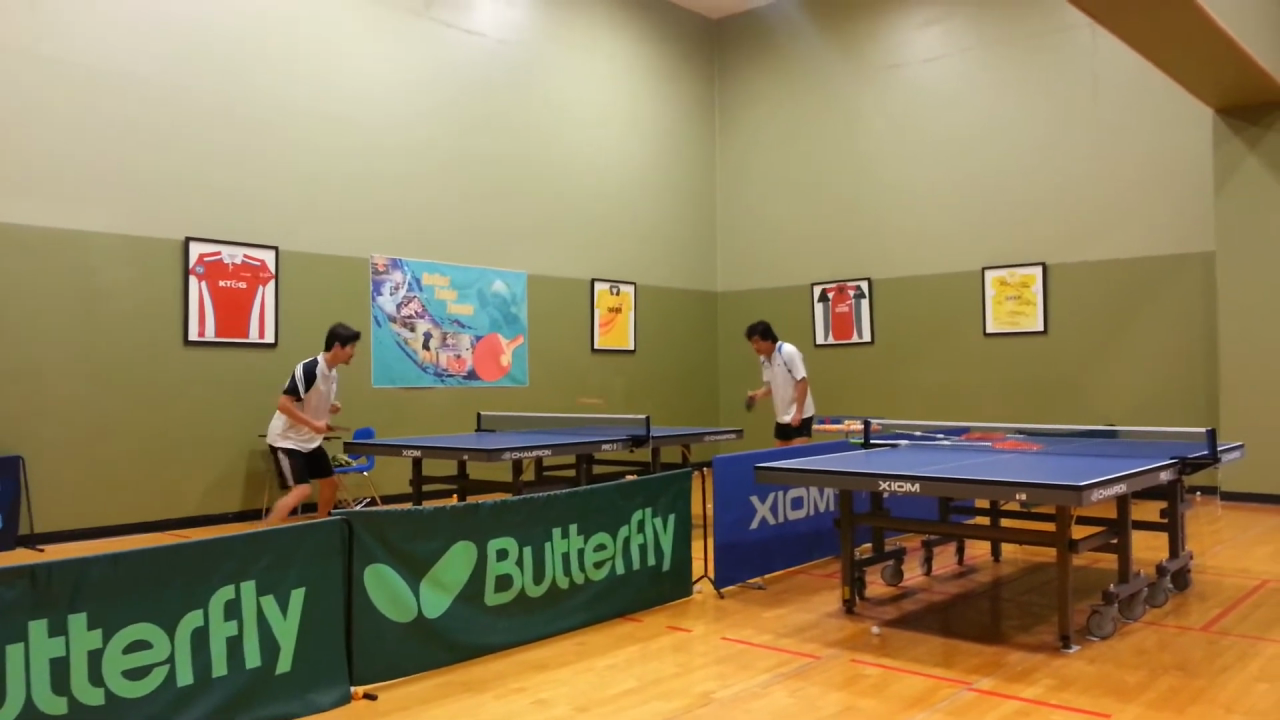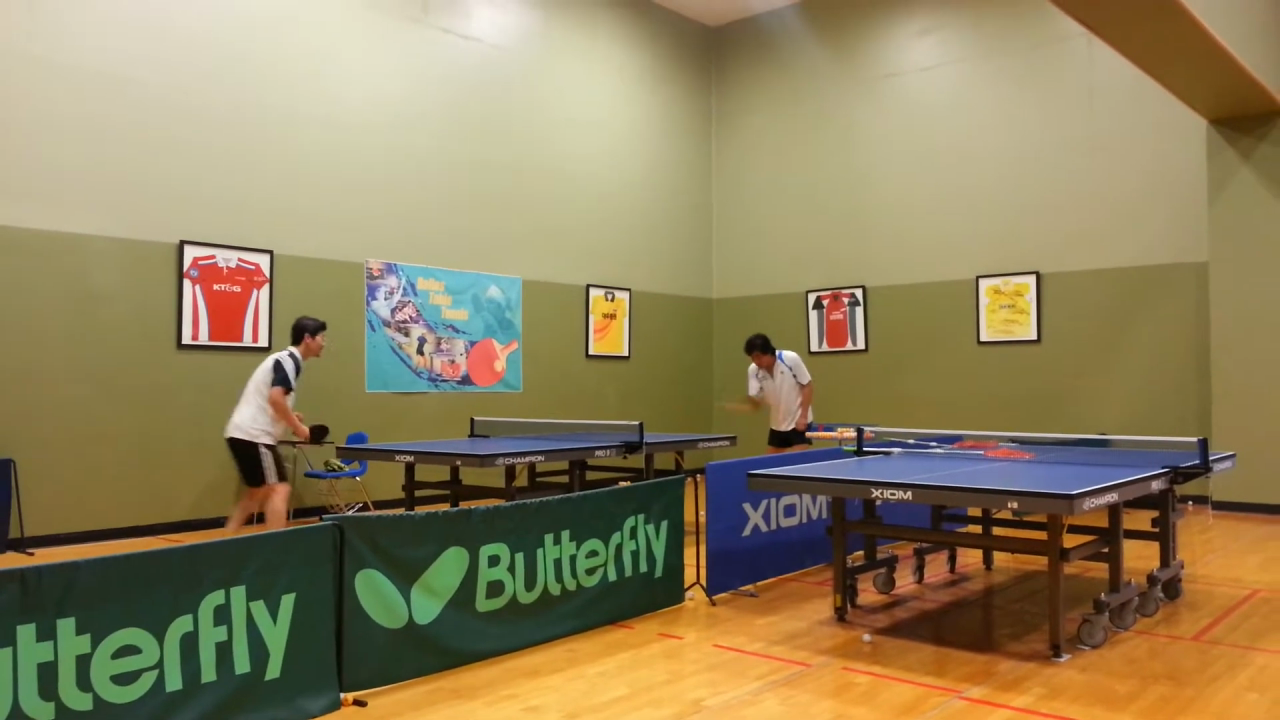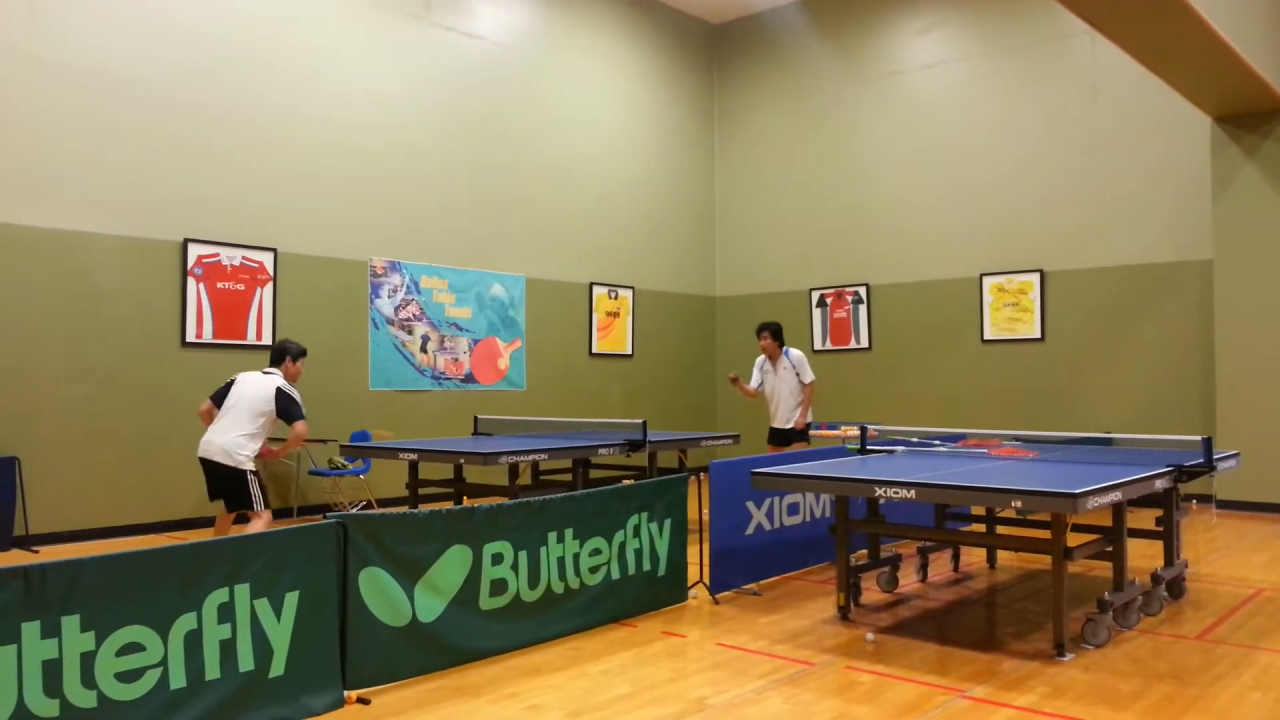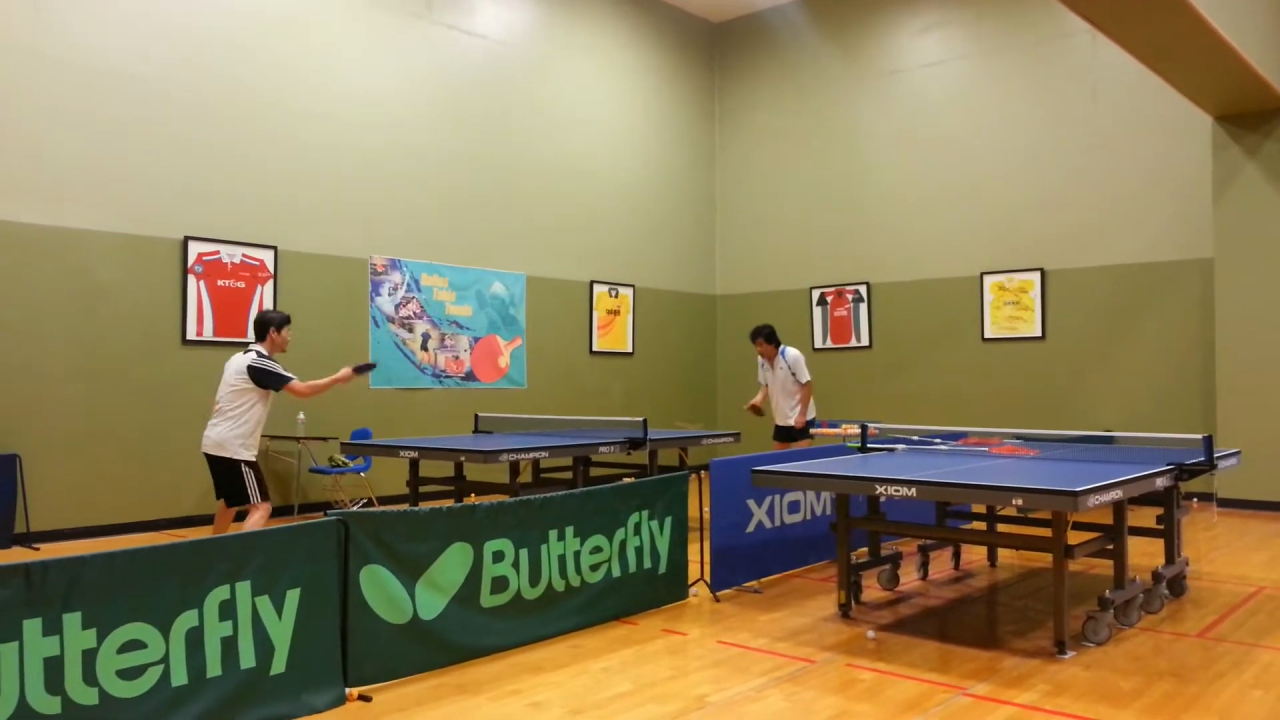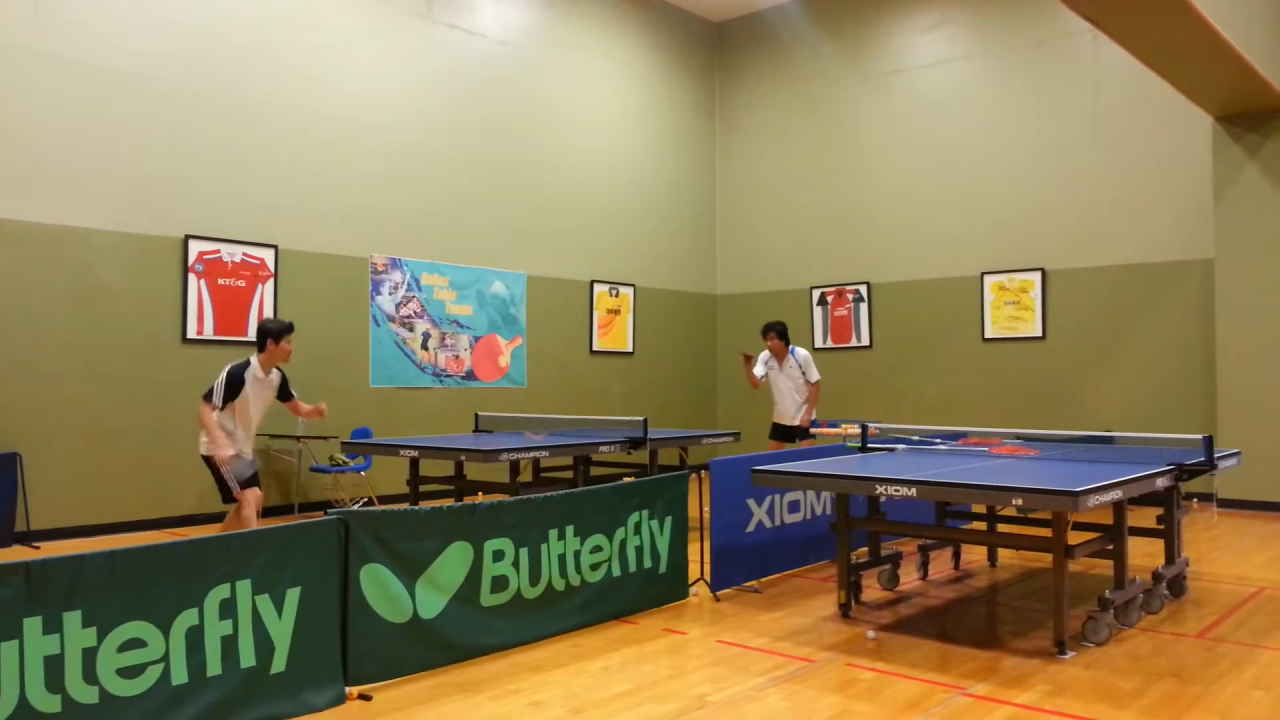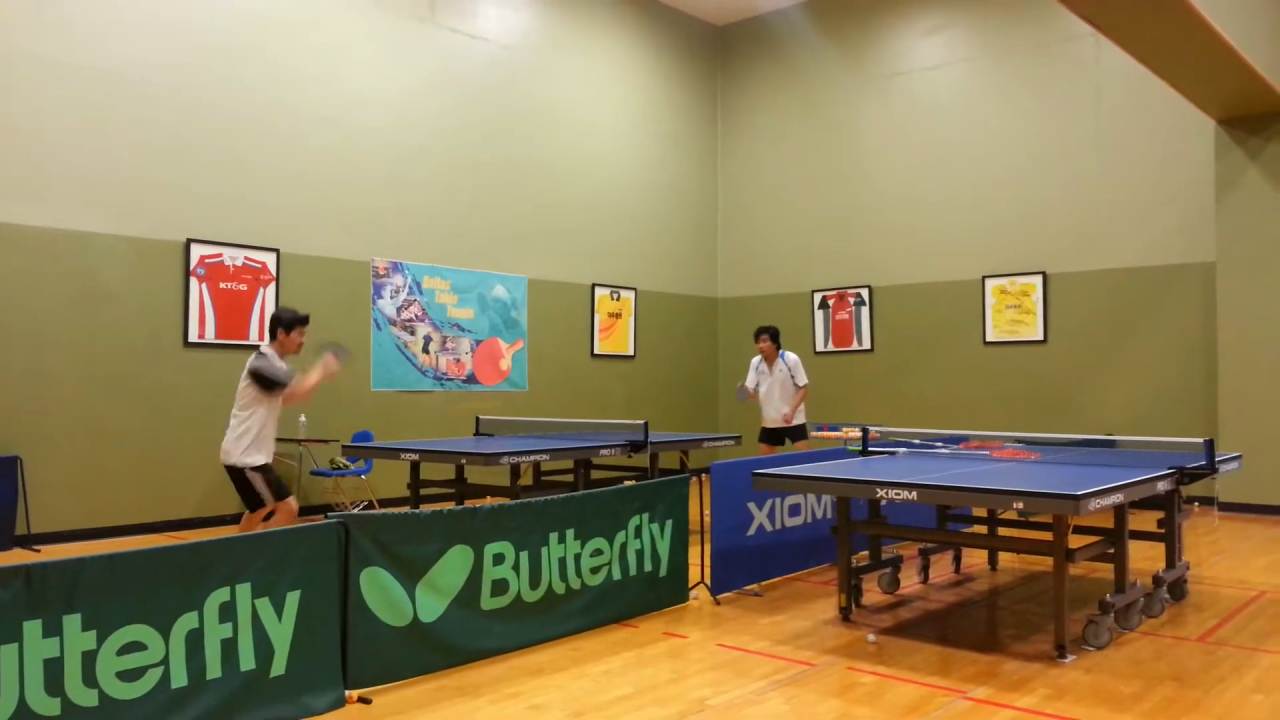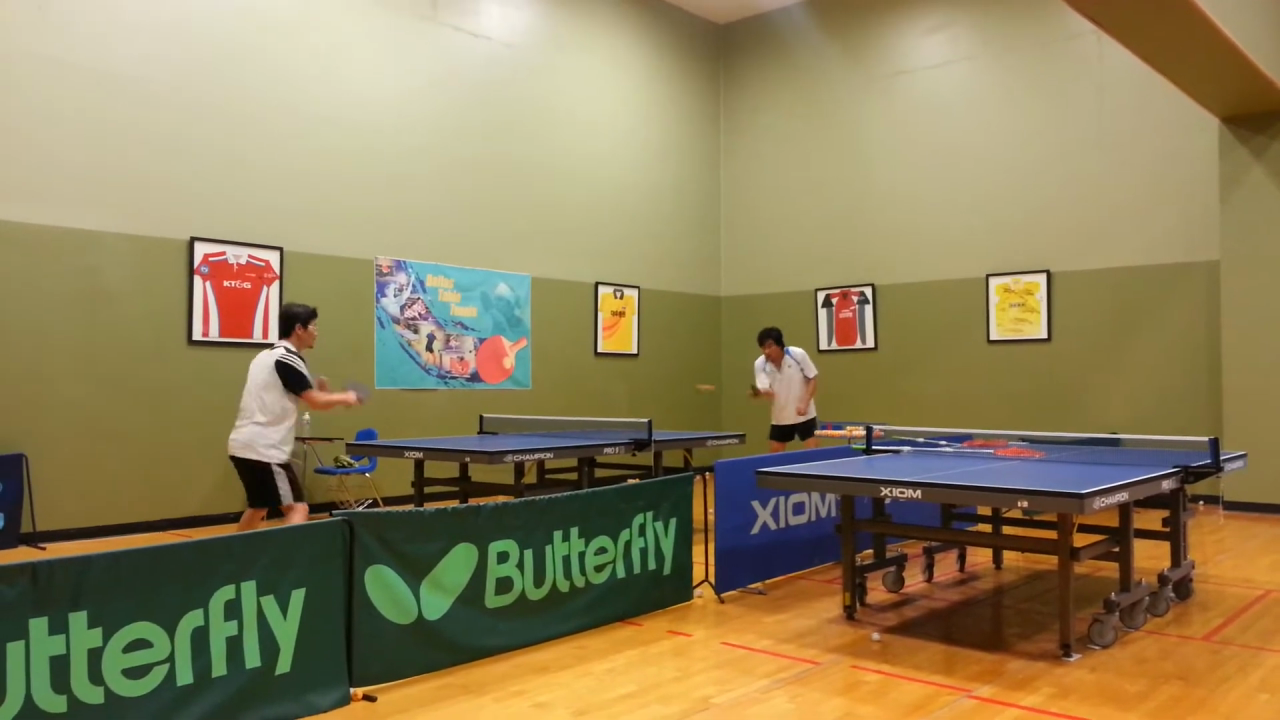
dt=0.4s
person 1, frame 1
left shoulder: (331, 372)
right shoulder: (309, 369)
right elbow: (283, 404)
left wrist: (330, 408)
right wrist: (313, 424)
left hip: (310, 441)
right hip: (287, 440)
left knee: (330, 484)
right knee: (302, 490)
person 1, frame 2
left shoulder: (281, 359)
right shoulder: (289, 361)
right elbow: (276, 398)
left wrist: (289, 417)
right wrist: (297, 426)
left hip: (241, 433)
right hip: (253, 435)
left knee: (254, 492)
right knee: (280, 490)
person 1, frame 3
left shoulder: (241, 378)
right shoulder: (285, 390)
left elbow: (205, 410)
right elbow: (300, 432)
right wrist: (281, 451)
left hip: (208, 451)
right hip: (234, 458)
left knee: (233, 504)
right knee: (262, 517)
person 1, frame 4
left shoulder: (237, 360)
right shoulder: (259, 363)
right elbow: (301, 390)
left wrist: (261, 389)
right wrist: (339, 377)
left hip: (214, 444)
right hip: (233, 448)
left knee: (230, 502)
right knee: (260, 509)
person 1, frame 5
left shoulder: (277, 377)
right shoulder: (236, 374)
left elbow: (298, 408)
right elbow: (205, 411)
left wrist: (315, 410)
right wrist: (220, 445)
left hip: (242, 451)
right hip: (220, 449)
left knee: (249, 502)
right knee: (251, 497)
person 1, frame 6
left shoulder: (274, 364)
right shoulder: (262, 364)
left elbow: (285, 397)
right elbow: (295, 393)
right wrist: (322, 370)
left hip: (252, 453)
right hip: (244, 456)
left knee: (264, 506)
right knee: (288, 507)
person 1, frame 7
left shoulder: (264, 357)
right shoulder: (288, 359)
right elbow: (316, 402)
left wrist: (311, 386)
right wrist: (345, 398)
left hip: (242, 446)
right hip: (264, 449)
left knee: (258, 507)
right knee: (297, 511)
